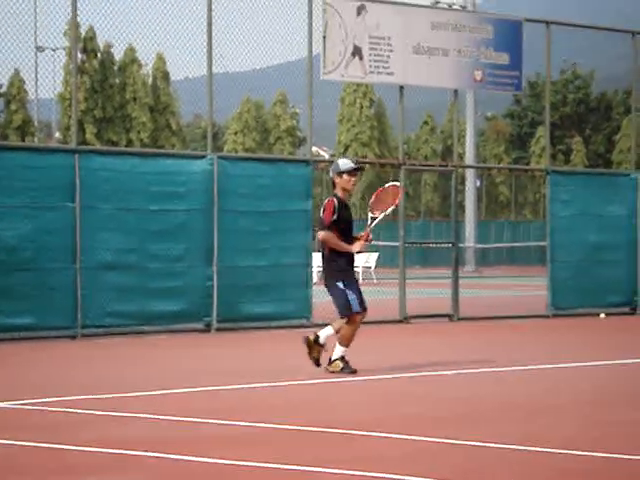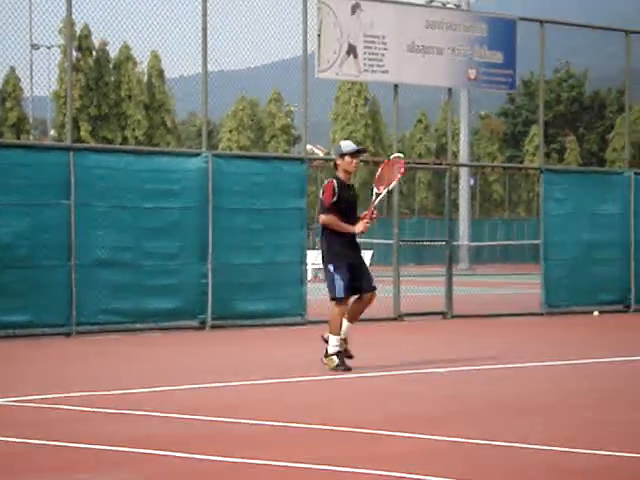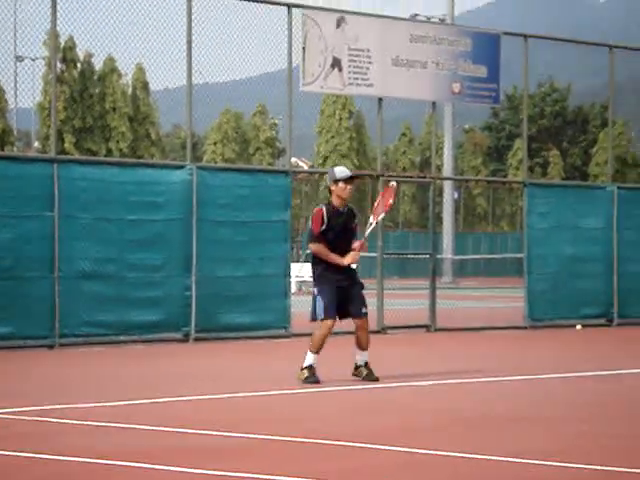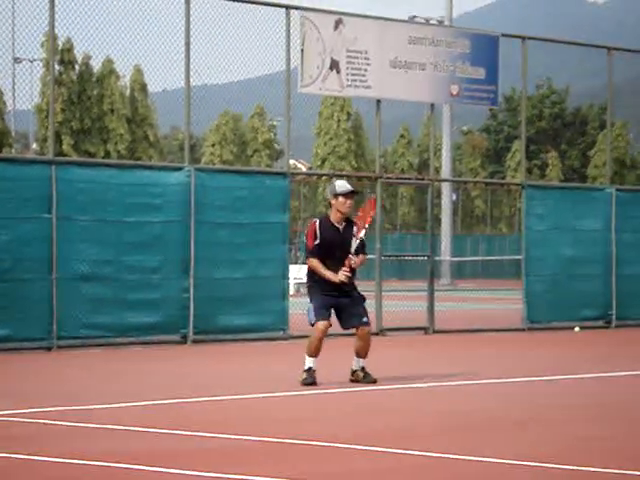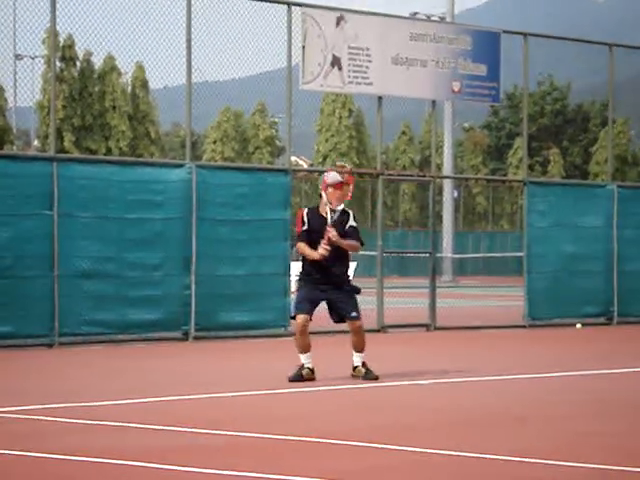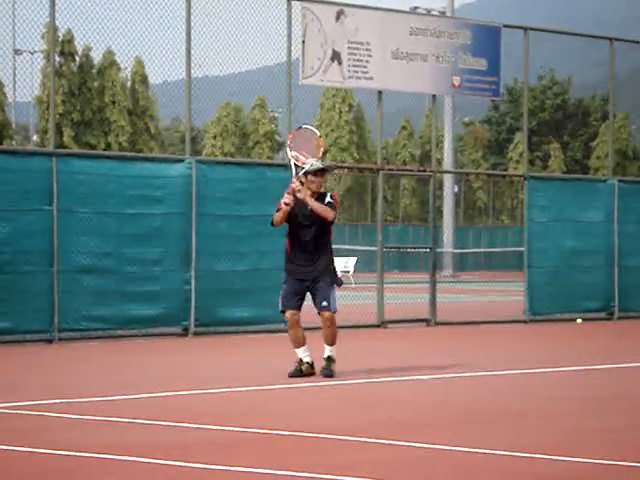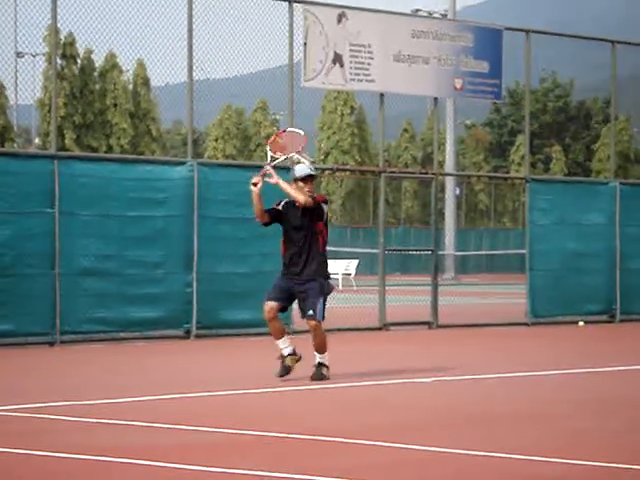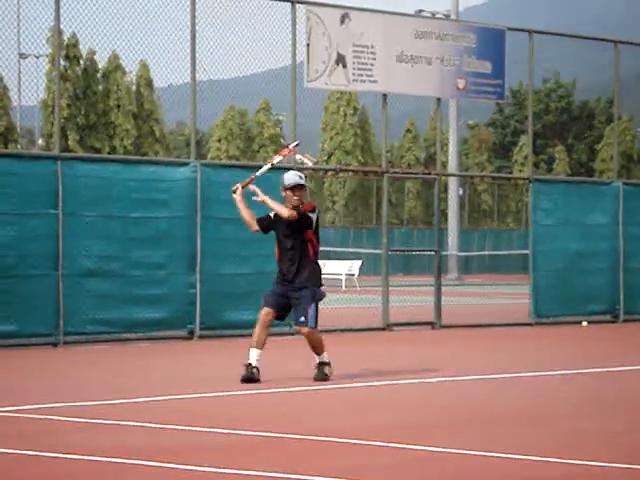
dt=0.2s
person 1, frame 1
left shoulder: (343, 204)
right shoulder: (332, 203)
right elbow: (323, 235)
left wrist: (359, 238)
right wrist: (350, 248)
left hip: (344, 269)
right hip: (337, 269)
left knee: (354, 316)
right knee: (355, 316)
left ankle: (317, 339)
right ankle: (337, 359)
person 1, frame 2
left shoulder: (351, 187)
right shoulder: (332, 185)
right elbow: (324, 218)
left wrist: (362, 219)
right wrist: (353, 228)
left hip: (351, 251)
right hip: (335, 253)
left knee: (368, 294)
right knee: (341, 301)
left ankle: (338, 336)
right ankle: (332, 352)
person 1, frame 3
left shoulder: (351, 213)
right shoulder: (322, 212)
right elbow: (314, 245)
left wrist: (356, 247)
right wrist: (342, 259)
left hip: (347, 276)
right hip: (325, 277)
left knee: (362, 321)
right knee: (327, 322)
left ankle: (361, 366)
right ankle: (308, 367)
person 1, frame 4
left shoulder: (353, 226)
right shoulder: (317, 225)
left elbow: (362, 253)
right elbow: (311, 259)
left wrist: (357, 262)
right wrist: (333, 276)
left hip: (346, 289)
right hip: (321, 287)
left knee: (364, 330)
right knee: (321, 326)
left ankle: (358, 369)
right ankle: (308, 369)
person 1, frame 5
left shoulder: (347, 216)
right shoulder: (307, 215)
left elbow: (357, 245)
right elbow: (300, 245)
left wrist: (338, 241)
right wrist: (315, 253)
left hip: (339, 282)
right hip: (311, 281)
left knee: (356, 324)
right knee: (300, 322)
left ankle: (359, 366)
right ankle: (306, 367)
person 1, frame 6
left shoulder: (328, 199)
right shoulder: (289, 201)
left elbow: (330, 215)
right elbow: (276, 220)
left wrist: (306, 197)
right wrist: (285, 207)
left hip: (322, 270)
right hip: (295, 271)
left knee: (327, 315)
right knee: (291, 316)
left ankle: (329, 358)
right ankle: (305, 361)
person 1, frame 7
left shoulder: (320, 202)
right shoulder: (285, 207)
left elbow: (305, 201)
right elbow: (261, 217)
left wrist: (279, 181)
right wrist: (256, 193)
left hip: (314, 275)
right hip: (289, 274)
left knee: (313, 323)
right knee: (269, 310)
left ankle: (322, 363)
right ankle: (289, 354)
person 1, frame 8
left shoulder: (310, 210)
right shoulder: (277, 214)
left elbow: (289, 213)
right elbow: (255, 225)
left wrist: (264, 198)
right wrist: (239, 200)
left hip: (306, 282)
right hip: (283, 280)
left knee: (307, 329)
right knee: (265, 316)
left ankle: (323, 362)
right ankle: (252, 366)
